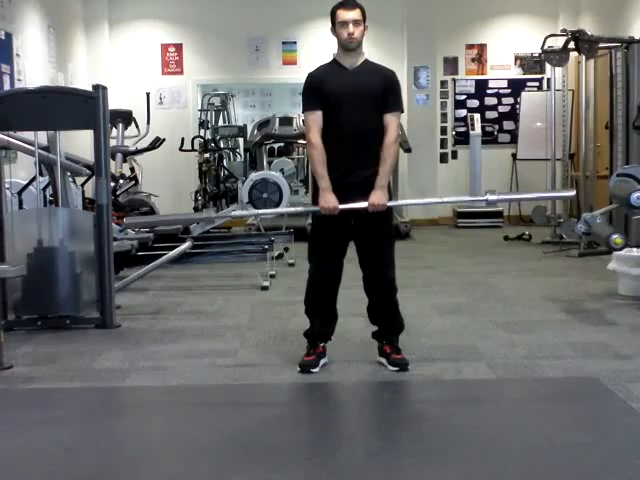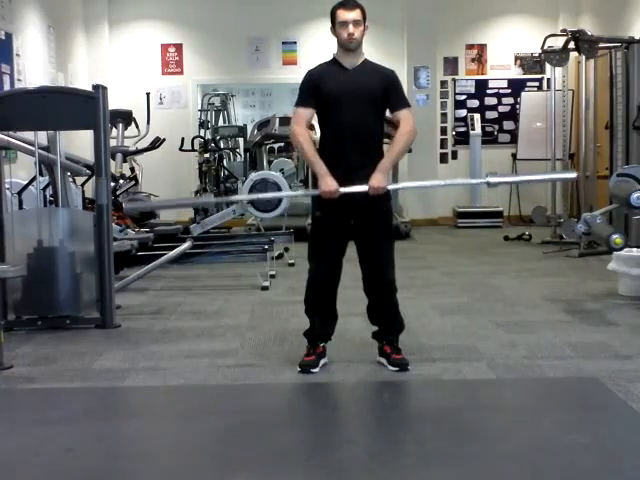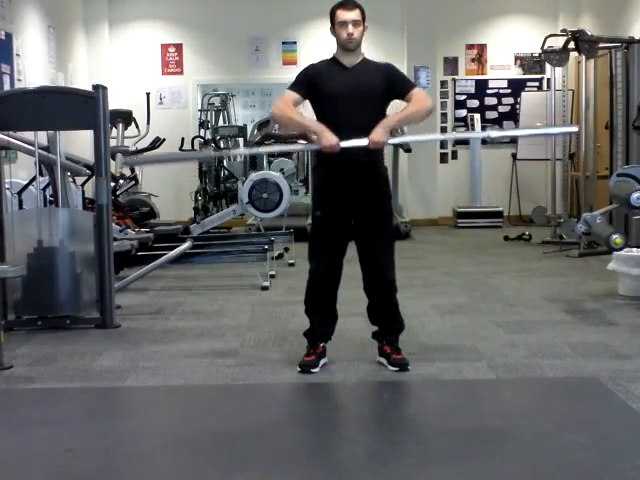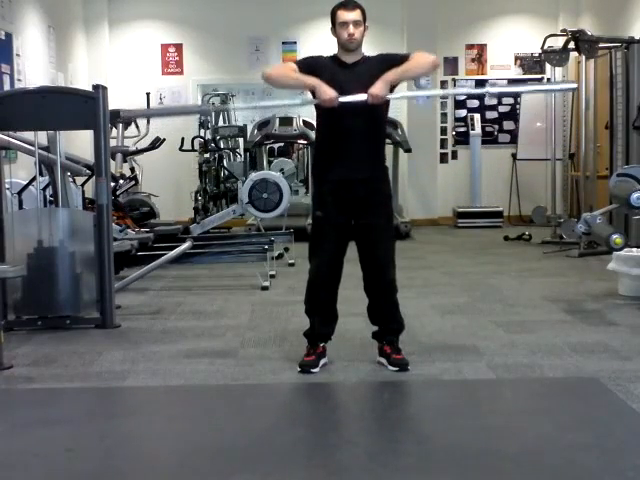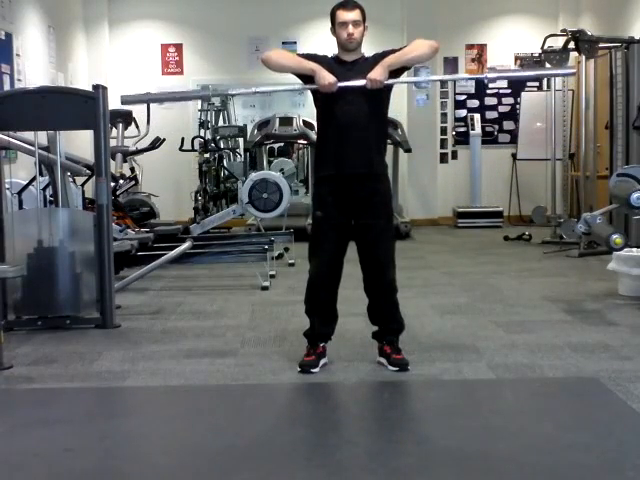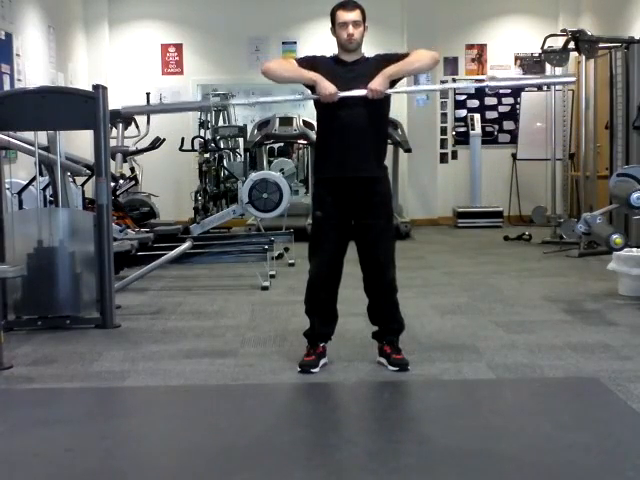
dt=0.4s
person 1, frame 1
left shoulder: (385, 77)
right shoulder: (318, 78)
left elbow: (392, 135)
right elbow: (313, 137)
left wrist: (381, 187)
right wrist: (325, 190)
left hip: (374, 190)
right hip: (331, 191)
left knee: (381, 272)
right knee: (323, 273)
left ankle: (388, 342)
right ankle: (317, 343)
person 1, frame 2
left shoulder: (384, 76)
right shoulder: (317, 77)
left elbow: (407, 126)
right elbow: (299, 129)
left wrist: (383, 170)
right wrist: (322, 174)
left hip: (374, 189)
right hip: (329, 189)
left knee: (380, 271)
right knee: (322, 271)
left ankle: (388, 341)
right ankle: (317, 343)
person 1, frame 3
left shoulder: (383, 72)
right shoulder: (316, 73)
left elbow: (425, 103)
right elbow: (280, 110)
left wrist: (388, 123)
right wrist: (317, 129)
left hip: (373, 186)
right hip: (329, 187)
left knee: (380, 270)
right knee: (322, 270)
left ankle: (388, 342)
right ankle: (317, 343)
person 1, frame 4
left shoulder: (382, 63)
right shoulder: (318, 65)
left elbow: (430, 61)
right elbow: (271, 73)
left wrist: (388, 79)
right wrist: (314, 83)
left hip: (373, 183)
right hip: (330, 185)
left knee: (381, 268)
right knee: (323, 269)
left ankle: (388, 342)
right ankle: (317, 343)
person 1, frame 5
left shoulder: (382, 62)
right shoulder: (318, 64)
left elbow: (430, 46)
right elbow: (269, 57)
left wrist: (386, 64)
right wrist: (315, 70)
left hip: (373, 183)
right hip: (330, 184)
left knee: (381, 269)
right knee: (323, 269)
left ankle: (389, 342)
right ankle: (318, 343)
person 1, frame 6
left shoulder: (382, 63)
right shoulder: (319, 65)
left elbow: (430, 57)
right elbow: (270, 67)
left wrist: (388, 74)
right wrist: (315, 79)
left hip: (373, 183)
right hip: (329, 184)
left knee: (381, 268)
right knee: (323, 269)
left ankle: (389, 342)
right ankle: (317, 342)
